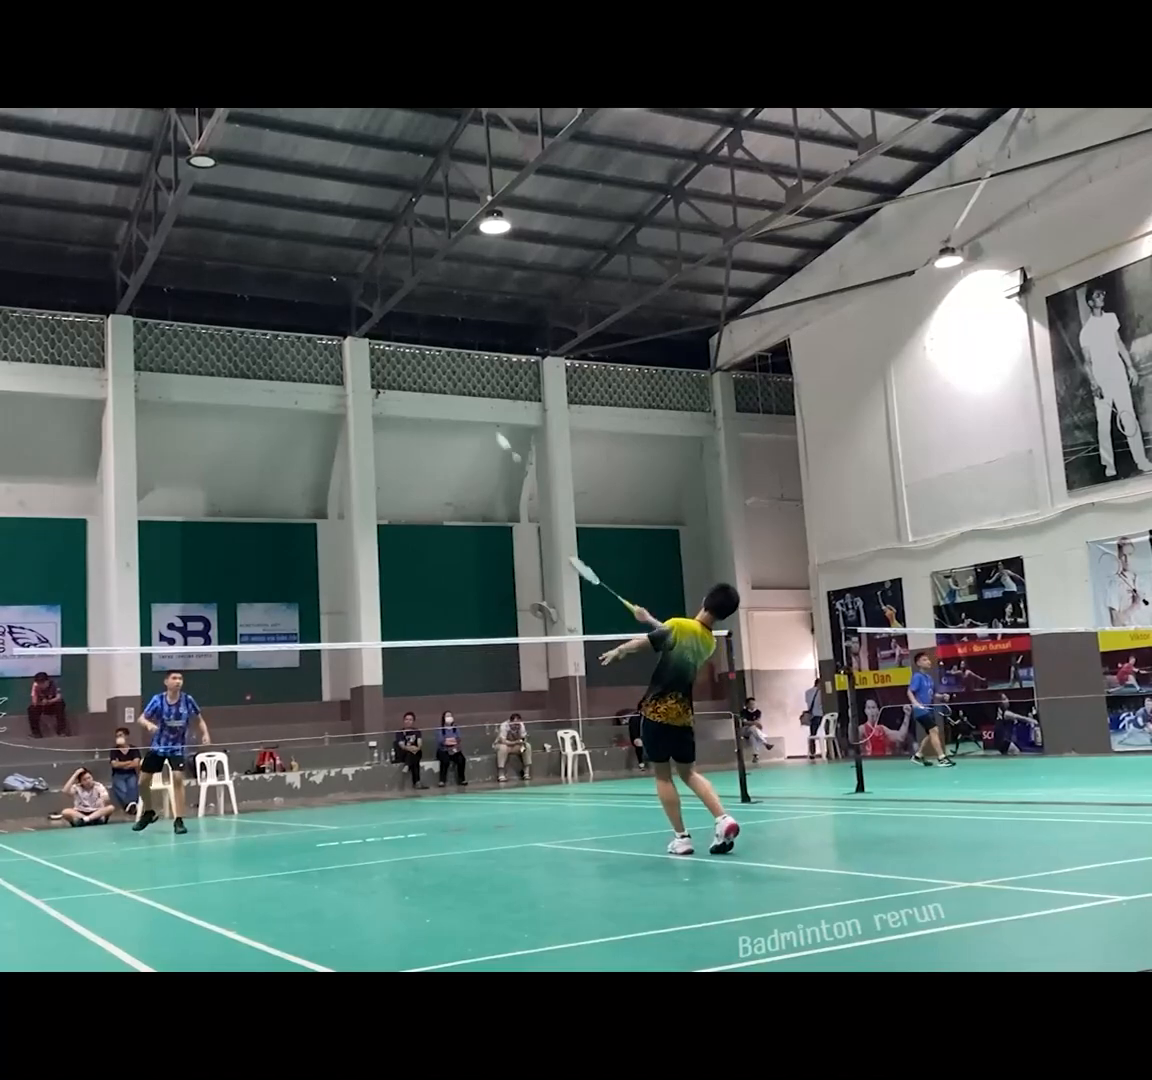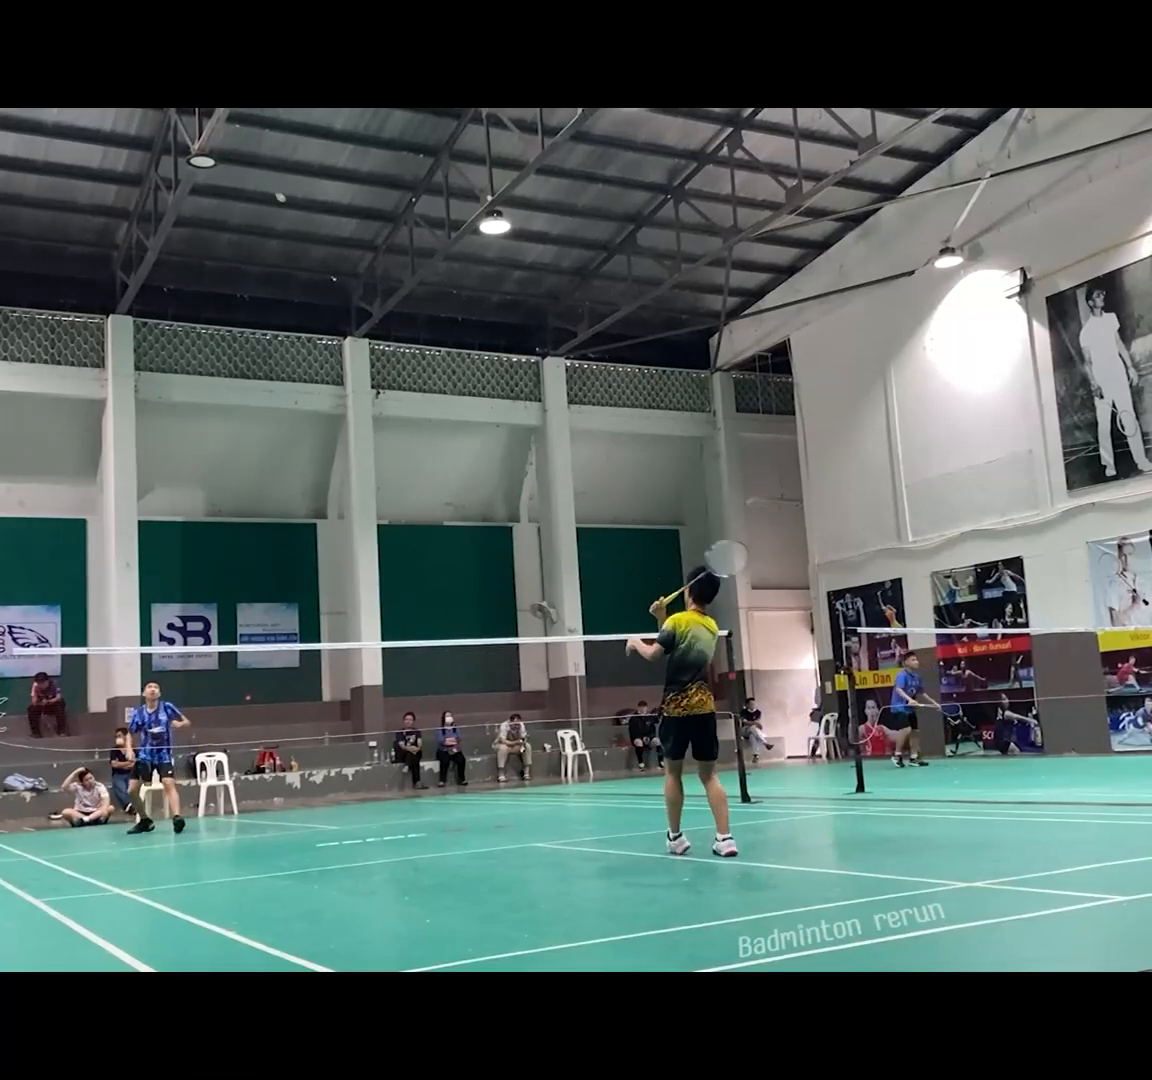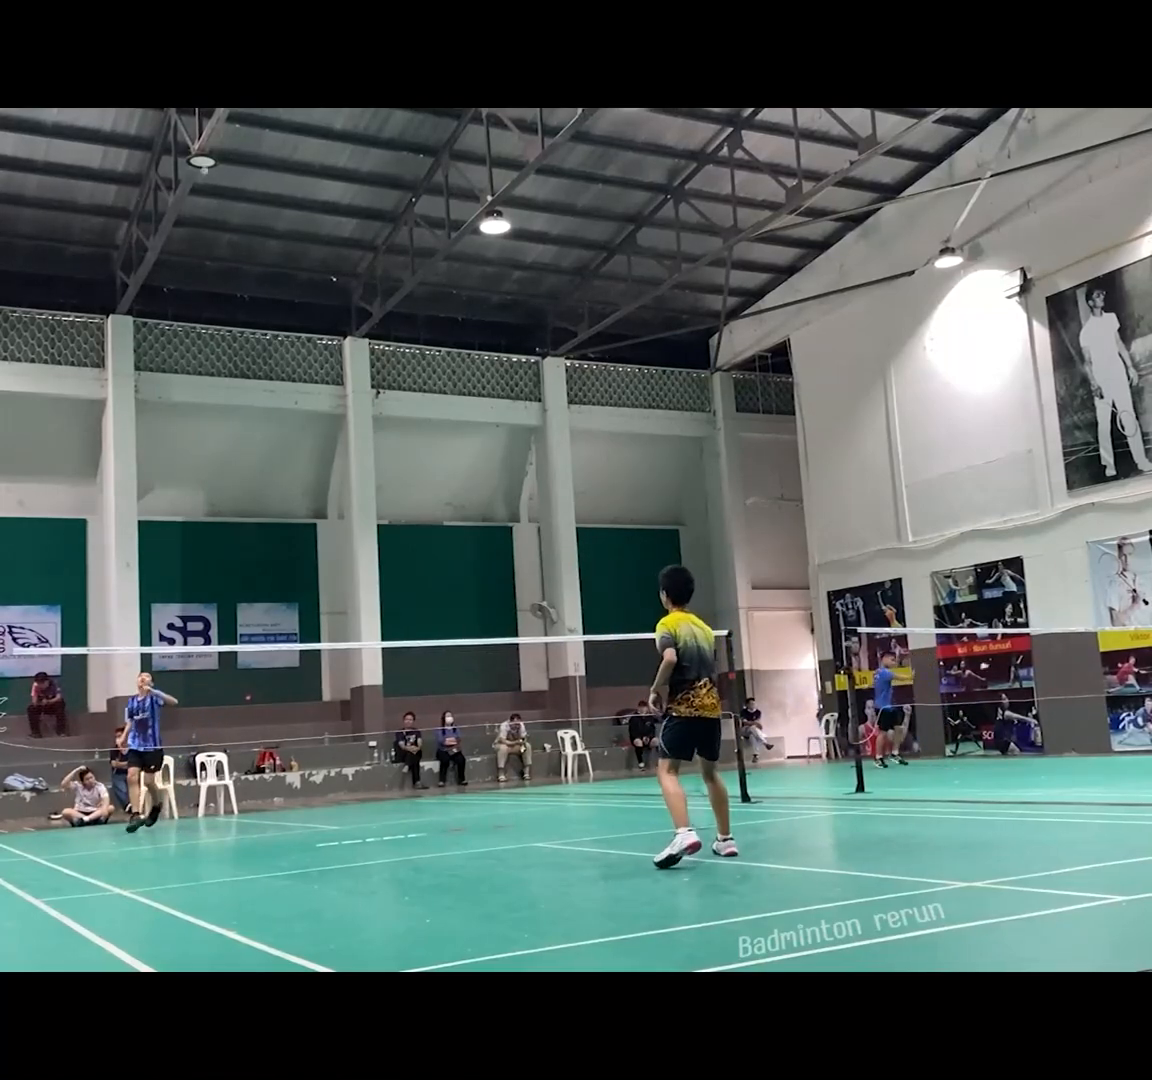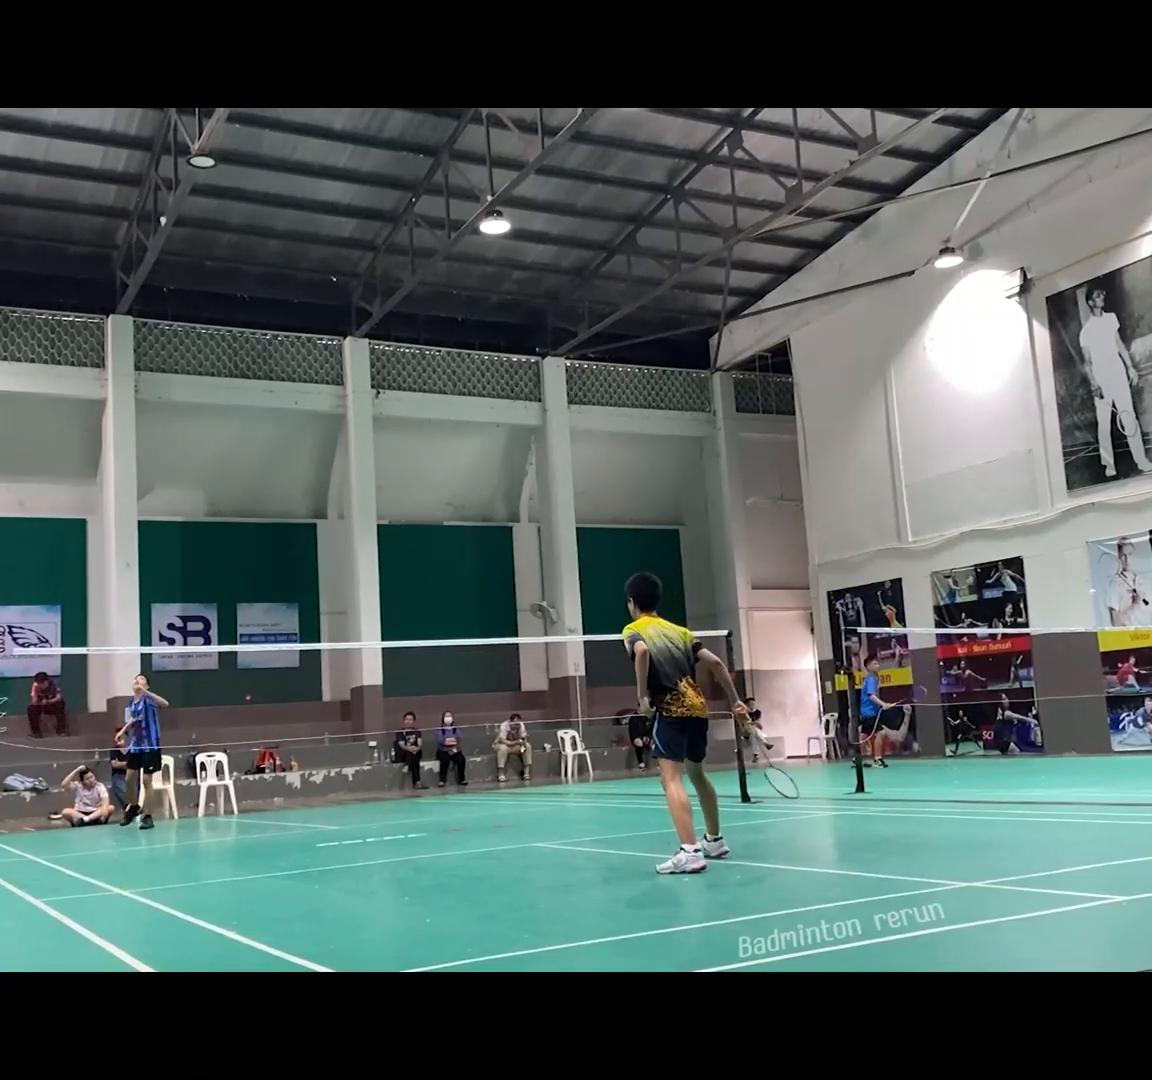
dt=0.3s
person 1, frame 1
left shoulder: (677, 626)
right shoulder: (709, 644)
left elbow: (639, 644)
left wrist: (616, 652)
right wrist: (649, 619)
left hip: (657, 710)
right hip: (683, 714)
left knee: (663, 775)
right knee: (689, 772)
left ankle: (681, 837)
right ankle: (723, 819)
person 1, frame 2
left shoulder: (676, 621)
right shoulder: (712, 628)
left elbow: (652, 653)
left wrist: (636, 643)
right wrist: (662, 616)
left hip: (678, 706)
right hip: (705, 707)
left knee: (673, 770)
right knee: (708, 774)
left ankle: (676, 837)
right ankle: (725, 838)
person 1, frame 3
left shoulder: (668, 624)
right shoulder: (704, 628)
left elbow: (670, 660)
left wrist: (655, 691)
left hip: (683, 707)
right hip: (711, 707)
left knee: (667, 771)
right knee: (710, 773)
left ankle: (684, 834)
right ankle: (725, 839)
person 1, frame 4
left shoulder: (633, 631)
right shoulder: (679, 631)
left elbow: (642, 650)
right elbow: (714, 662)
left wrist: (642, 694)
right wrist: (735, 700)
left hip: (670, 709)
right hip: (698, 708)
left knee: (670, 779)
right knee: (697, 773)
left ankle: (690, 851)
right ankle: (715, 839)
